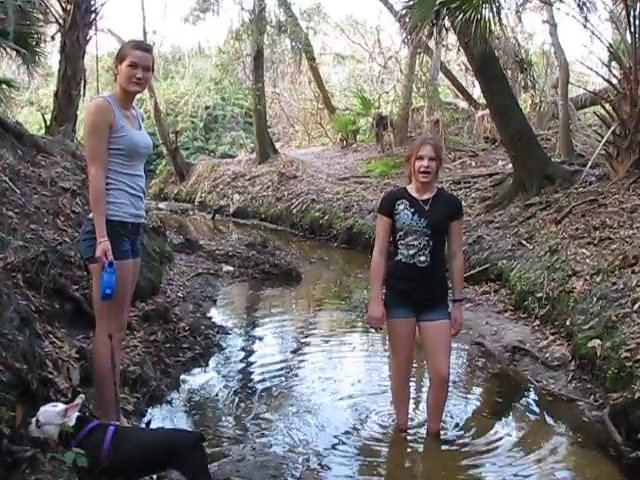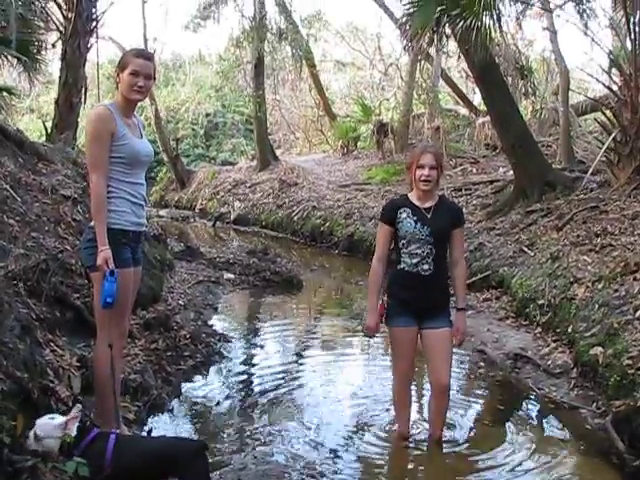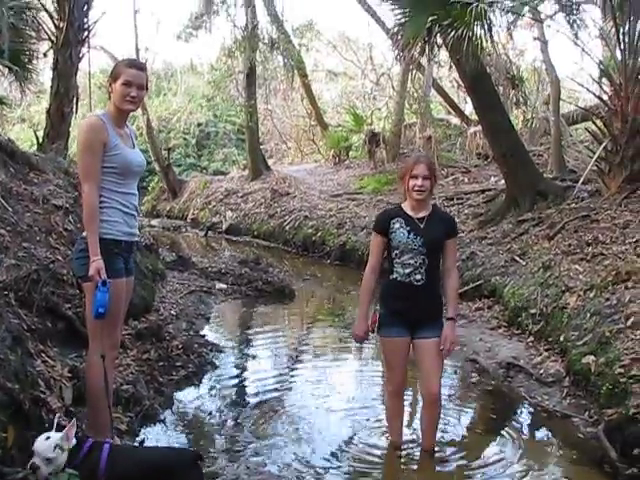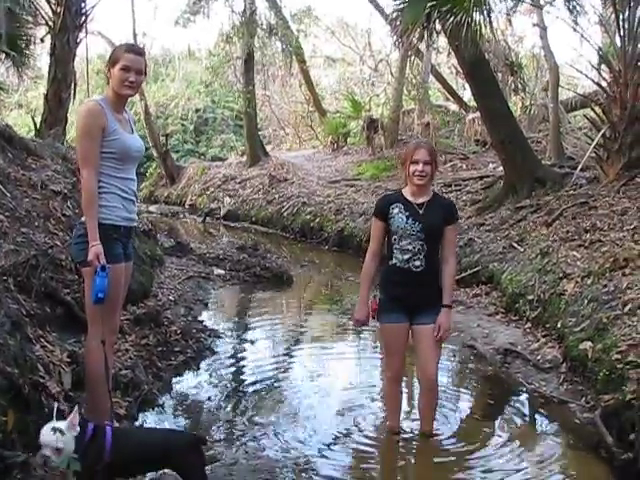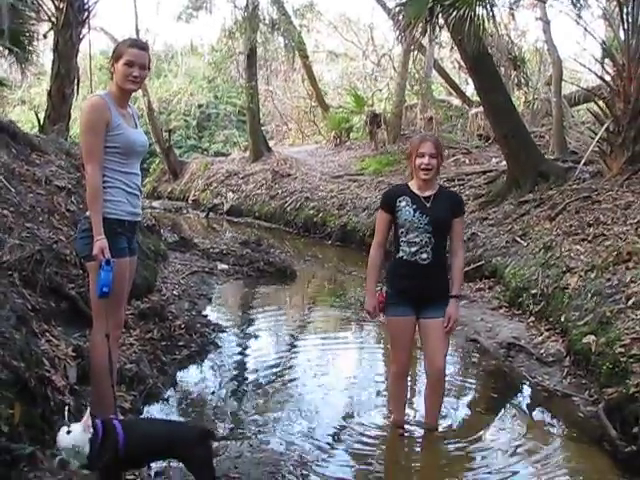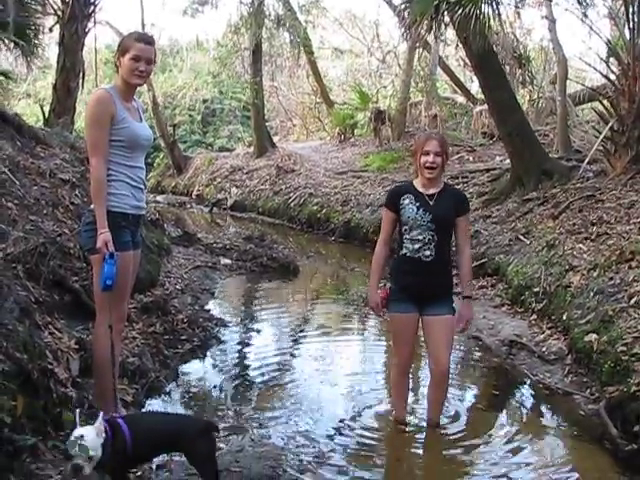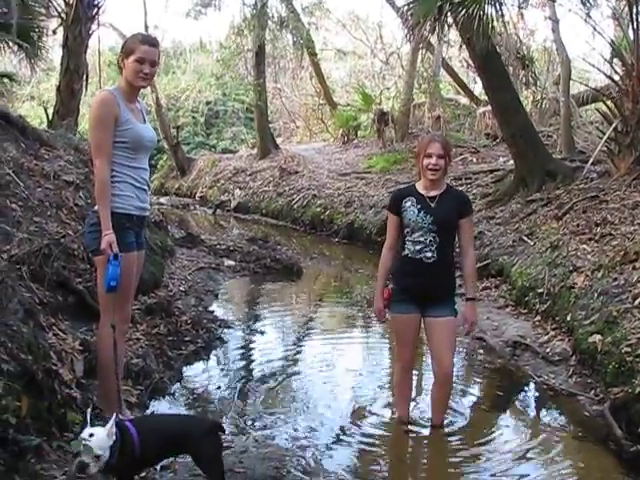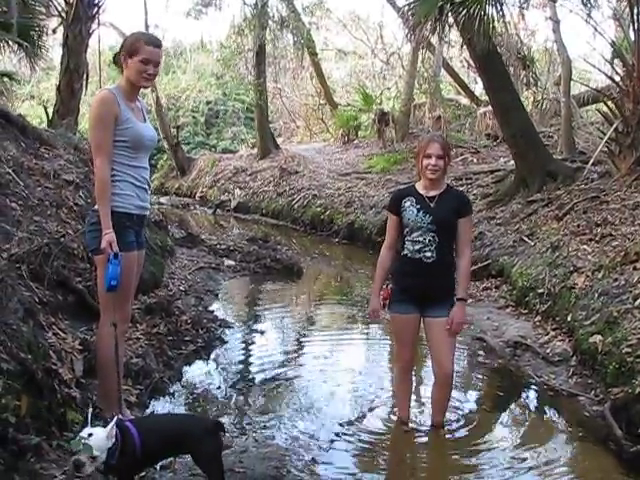
dt=0.2s
person 1, frame 1
left shoulder: (135, 114)
right shoulder: (102, 108)
right elbow: (96, 174)
left wrist: (133, 226)
right wrist: (102, 236)
left hip: (132, 226)
right hip: (110, 226)
left knee: (119, 325)
right knee: (108, 326)
left ankle: (114, 414)
right ankle: (107, 419)
person 1, frame 2
left shoulder: (136, 122)
right shoulder: (103, 116)
right elbow: (97, 182)
left wrist: (134, 234)
right wrist: (103, 244)
left hip: (134, 234)
right hip: (111, 234)
left knee: (120, 334)
right knee: (109, 335)
left ankle: (113, 423)
right ankle: (108, 429)
person 1, frame 3
left shoulder: (129, 133)
right shoulder: (95, 126)
right elbow: (89, 192)
left wrist: (126, 245)
right wrist: (95, 254)
left hip: (126, 244)
right hip: (103, 244)
left knee: (112, 345)
right knee: (101, 346)
left ankle: (106, 434)
right ankle: (101, 439)
person 1, frame 4
left shoulder: (127, 118)
right shoulder: (94, 111)
right elbow: (88, 177)
left wrist: (124, 231)
right wrist: (94, 239)
left hip: (124, 230)
right hip: (102, 230)
left knee: (111, 330)
right knee: (100, 331)
left ankle: (104, 418)
right ankle: (100, 425)
person 1, frame 5
left shoulder: (131, 112)
right shoulder: (98, 106)
right elbow: (93, 172)
left wrist: (127, 226)
right wrist: (99, 234)
left hip: (128, 225)
right hip: (107, 224)
left knee: (116, 324)
right knee: (105, 325)
left ankle: (109, 412)
right ankle: (105, 418)
person 1, frame 6
left shoulder: (136, 106)
right shoulder: (104, 99)
right elbow: (97, 165)
left wrist: (132, 219)
right wrist: (102, 226)
left hip: (133, 218)
right hip: (111, 218)
left knee: (119, 317)
right knee: (108, 318)
left ankle: (112, 405)
right ankle: (107, 412)
person 1, frame 7
left shoulder: (140, 107)
right shoulder: (107, 101)
right elbow: (102, 167)
left wrist: (135, 220)
right wrist: (107, 228)
left hip: (137, 219)
right hip: (115, 219)
left knee: (123, 318)
right knee: (112, 319)
left ankle: (115, 406)
right ankle: (111, 413)
person 1, frame 8
left shoulder: (140, 106)
right shoulder: (107, 100)
right elbow: (102, 166)
left wrist: (135, 220)
right wrist: (107, 227)
left hip: (137, 217)
right hip: (115, 218)
left knee: (123, 318)
right knee: (112, 318)
left ankle: (116, 405)
right ankle: (112, 412)
person 2, frame 1
left shoulder: (450, 204)
right shoulder: (392, 200)
left elbow: (455, 255)
right elbow: (379, 252)
left wrist: (457, 302)
right wrist: (375, 299)
left hip: (435, 299)
right hip: (399, 296)
left knee: (441, 373)
right knee: (401, 369)
left ankle: (433, 434)
right ankle: (401, 430)
person 2, frame 2
left shoulder: (452, 211)
right shoulder: (394, 208)
left elbow: (457, 263)
right elbow: (379, 260)
left wrist: (461, 311)
right wrist: (371, 308)
left hip: (437, 307)
right hip: (401, 304)
left knee: (442, 382)
right knee: (402, 377)
left ankle: (435, 442)
right ankle: (402, 437)
person 2, frame 3
left shoulder: (445, 222)
right shoulder: (387, 219)
left elbow: (450, 273)
right elbow: (372, 269)
left wrist: (451, 321)
right wrist: (361, 316)
left hip: (430, 317)
right hip: (393, 314)
left knee: (432, 392)
right knee: (395, 386)
left ankle: (428, 451)
right ankle: (395, 447)
person 2, frame 4
left shoulder: (445, 208)
right shoulder: (387, 204)
left elbow: (449, 260)
right elbow: (373, 254)
left wrist: (446, 308)
right wrist: (362, 301)
left hip: (428, 303)
right hip: (393, 300)
left knee: (429, 377)
right knee: (393, 372)
left ankle: (426, 436)
right ankle: (393, 433)
person 2, frame 5
left shoulder: (452, 201)
right shoulder: (393, 196)
left elbow: (457, 252)
right elbow: (378, 246)
left wrist: (455, 299)
right wrist: (370, 291)
left hip: (436, 296)
right hip: (399, 293)
left knee: (437, 370)
right knee: (399, 366)
left ankle: (431, 430)
right ankle: (397, 427)
person 2, frame 6
left shoulder: (456, 199)
right shoulder: (398, 194)
left elbow: (463, 250)
right elbow: (383, 243)
left wrist: (467, 298)
right wrist: (373, 287)
left hip: (439, 294)
right hip: (402, 290)
left knee: (441, 368)
right knee: (401, 362)
left ankle: (432, 426)
right ankle: (399, 422)
person 2, frame 7
left shoulder: (458, 201)
right shoulder: (401, 197)
left elbow: (467, 252)
right elbow: (390, 247)
left wrist: (471, 300)
right wrist: (379, 292)
left hip: (441, 295)
right hip: (404, 292)
left knee: (444, 369)
right knee: (404, 362)
left ankle: (437, 427)
right ankle: (402, 424)
person 2, frame 8
left shoulder: (458, 201)
right shoulder: (401, 198)
left elbow: (464, 254)
right elbow: (389, 247)
left wrist: (460, 301)
right wrist: (375, 292)
left hip: (440, 295)
right hip: (404, 292)
left knee: (445, 370)
right knee: (403, 362)
left ankle: (436, 427)
right ankle: (402, 424)
